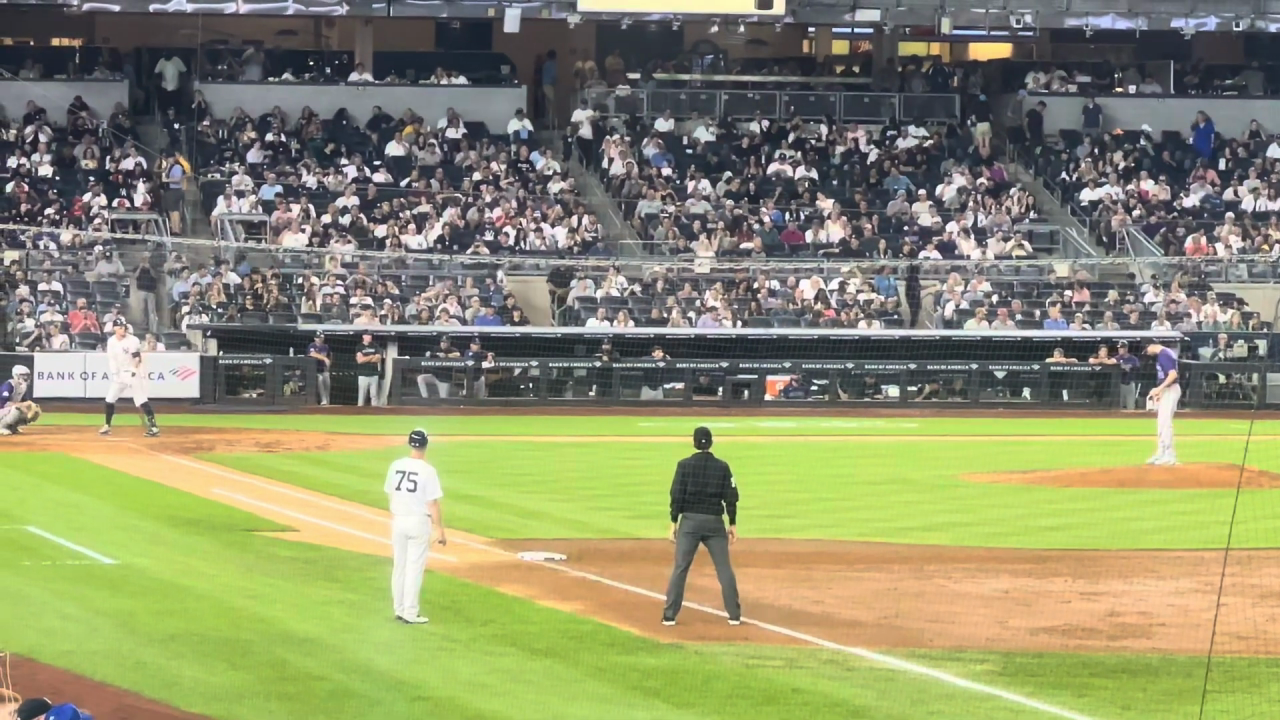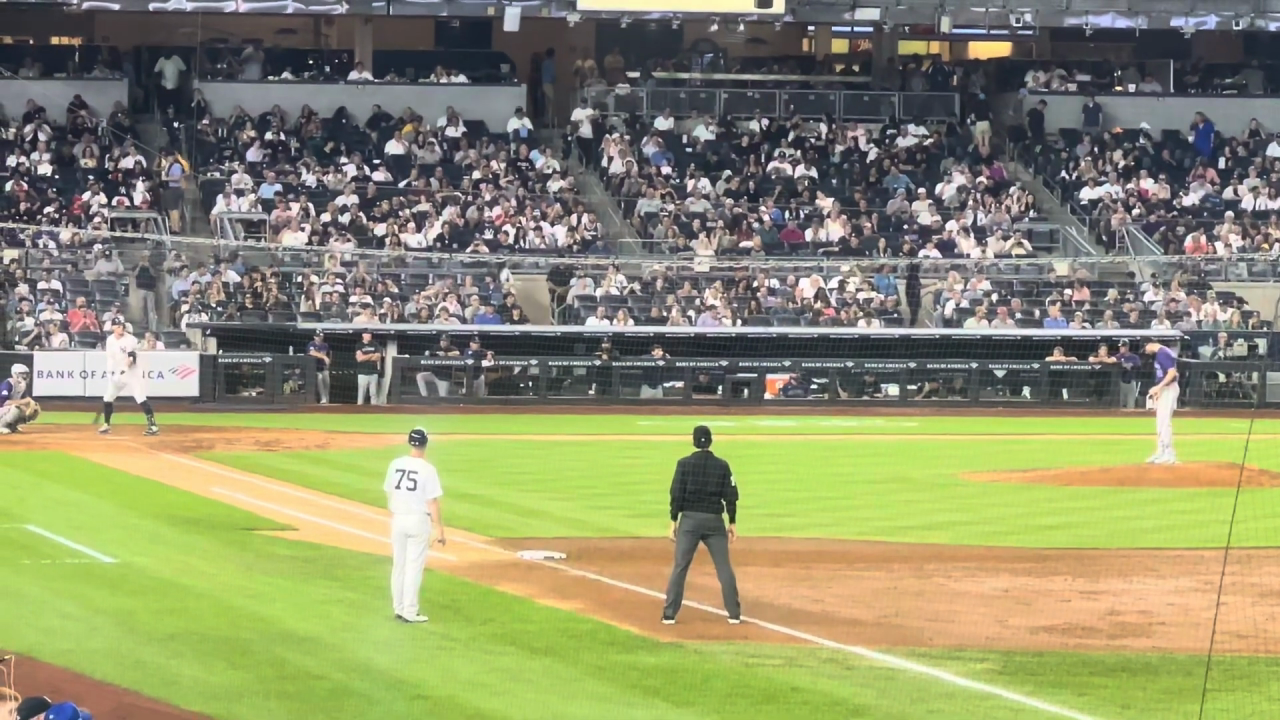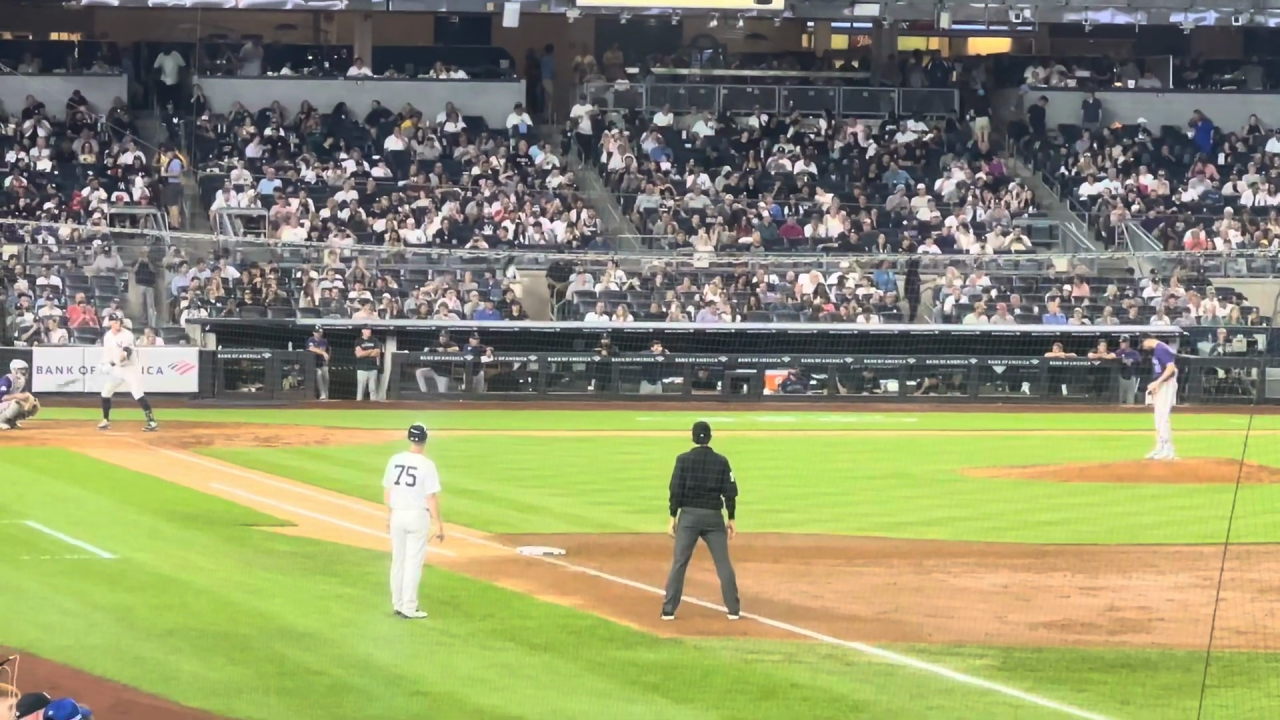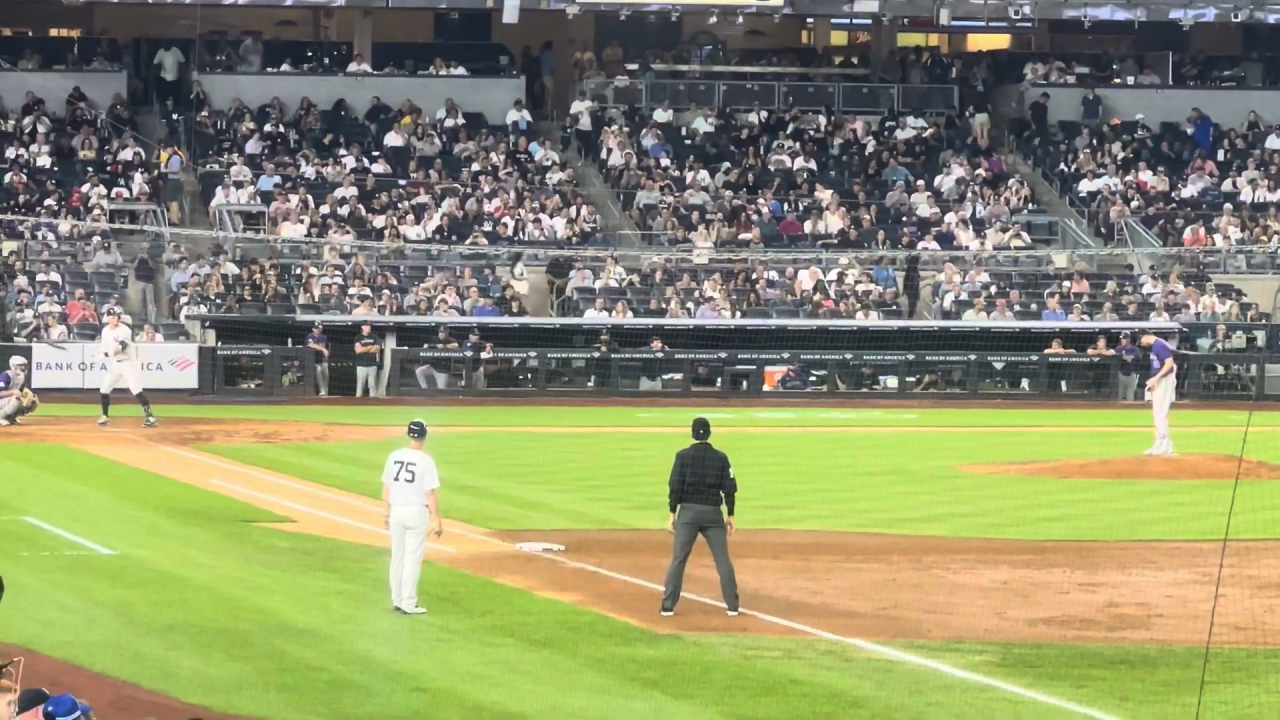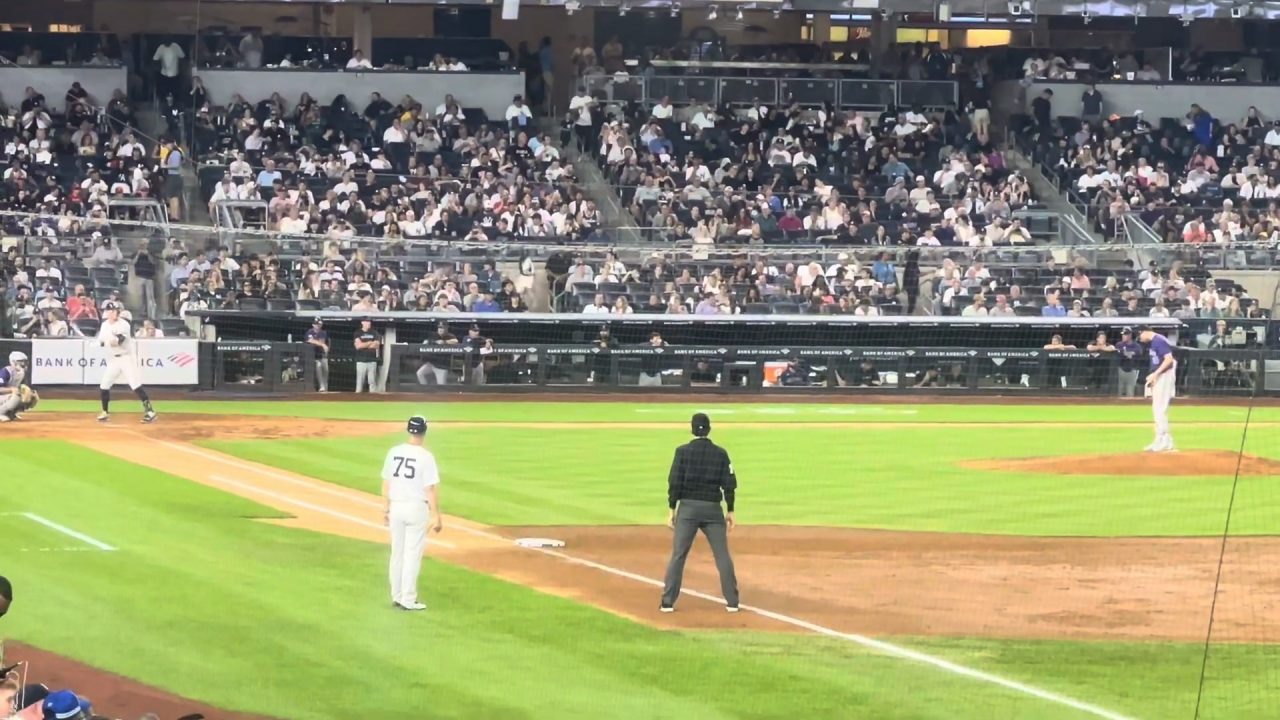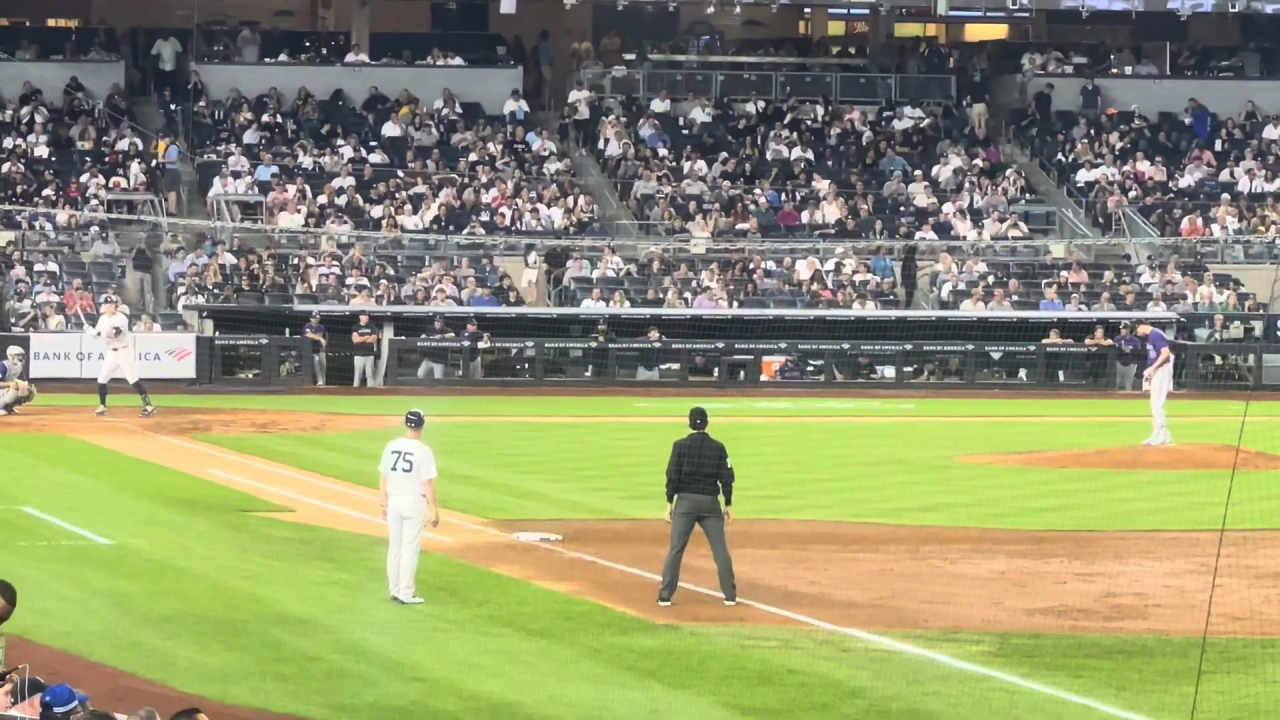
dt=0.1s
person 1, frame 1
left shoulder: (685, 465)
right shoulder: (722, 466)
left elbow: (676, 496)
right elbow: (731, 498)
left wrist: (673, 523)
right wrist: (732, 524)
left hip: (690, 520)
right hip: (714, 522)
left knee: (680, 568)
right knee: (725, 569)
left ankle: (669, 616)
right ankle: (734, 615)
person 1, frame 2
left shoulder: (684, 464)
right shoulder: (722, 465)
left elbow: (676, 495)
right elbow: (731, 496)
left wrist: (673, 521)
right wrist: (732, 523)
left hip: (689, 519)
right hip: (714, 520)
left knee: (679, 567)
right knee: (724, 568)
left ankle: (669, 614)
right ankle: (734, 614)
person 1, frame 3
left shoulder: (683, 459)
right shoulder: (721, 461)
left elbow: (675, 491)
right elbow: (730, 492)
left wrist: (673, 517)
right wrist: (731, 519)
left hip: (689, 515)
right hip: (713, 516)
left knee: (679, 563)
right knee: (724, 564)
left ankle: (668, 610)
right ankle: (733, 610)
person 1, frame 4
left shoulder: (683, 455)
right shoulder: (721, 457)
left elbow: (675, 487)
right elbow: (729, 488)
left wrist: (672, 513)
right wrist: (730, 515)
left hip: (688, 511)
right hip: (713, 512)
left knee: (678, 559)
right knee: (723, 560)
left ankle: (668, 606)
right ankle: (732, 606)
person 1, frame 5
left shoulder: (683, 451)
right shoulder: (720, 453)
left elbow: (674, 483)
right elbow: (729, 484)
left wrist: (672, 509)
right wrist: (730, 511)
left hip: (688, 507)
right hip: (712, 508)
left knee: (678, 555)
right knee: (723, 556)
left ankle: (667, 602)
right ankle: (732, 602)
person 1, frame 6
left shoulder: (680, 445)
right shoulder: (718, 447)
left elbow: (672, 476)
right elbow: (727, 478)
left wrist: (670, 503)
right wrist: (728, 505)
left hip: (685, 501)
right hip: (710, 502)
left knee: (675, 549)
right knee: (720, 550)
left ankle: (665, 596)
right ankle: (730, 596)
person 2, frame 1
left shoulder: (395, 466)
right shoulder: (428, 470)
left elbow: (390, 497)
right elbow: (433, 504)
right wrist: (441, 530)
left hip: (398, 521)
right hip: (419, 522)
left knee: (399, 567)
right knee: (415, 568)
left ankle: (399, 610)
right ankle: (410, 614)
person 2, frame 2
left shoulder: (395, 465)
right shoulder: (427, 469)
left elbow: (389, 496)
right elbow: (432, 502)
right wrist: (440, 529)
left hip: (398, 519)
right hip: (418, 521)
left knee: (399, 566)
right knee: (414, 567)
left ankle: (398, 609)
right ankle: (410, 612)
person 2, frame 3
left shoulder: (394, 460)
right shoulder: (426, 464)
left elbow: (387, 492)
right elbow: (431, 498)
left wrist: (389, 516)
right wrist: (438, 524)
left hip: (397, 515)
right hip: (417, 516)
left knee: (398, 561)
right knee: (413, 563)
left ankle: (398, 605)
right ankle: (409, 609)
person 2, frame 4
left shoulder: (394, 456)
right shoulder: (426, 460)
left elbow: (386, 488)
right elbow: (430, 493)
left wrist: (387, 512)
right wrist: (437, 520)
left hip: (397, 511)
right hip: (417, 512)
left knee: (397, 557)
right knee: (412, 559)
left ankle: (397, 601)
right ankle: (408, 604)
person 2, frame 5
left shoulder: (393, 452)
right shoulder: (425, 456)
left elbow: (386, 483)
right elbow: (430, 489)
left wrist: (386, 508)
right wrist: (436, 516)
left hip: (396, 507)
right hip: (416, 508)
left knee: (397, 553)
right knee: (412, 554)
left ankle: (397, 597)
right ankle: (408, 600)
person 2, frame 6
left shoulder: (391, 446)
right shoulder: (423, 450)
left elbow: (383, 477)
right elbow: (427, 483)
left wrist: (384, 502)
right wrist: (434, 509)
left hip: (394, 501)
right hip: (414, 502)
left knee: (395, 547)
right knee: (410, 549)
left ankle: (395, 591)
right ankle: (406, 594)
